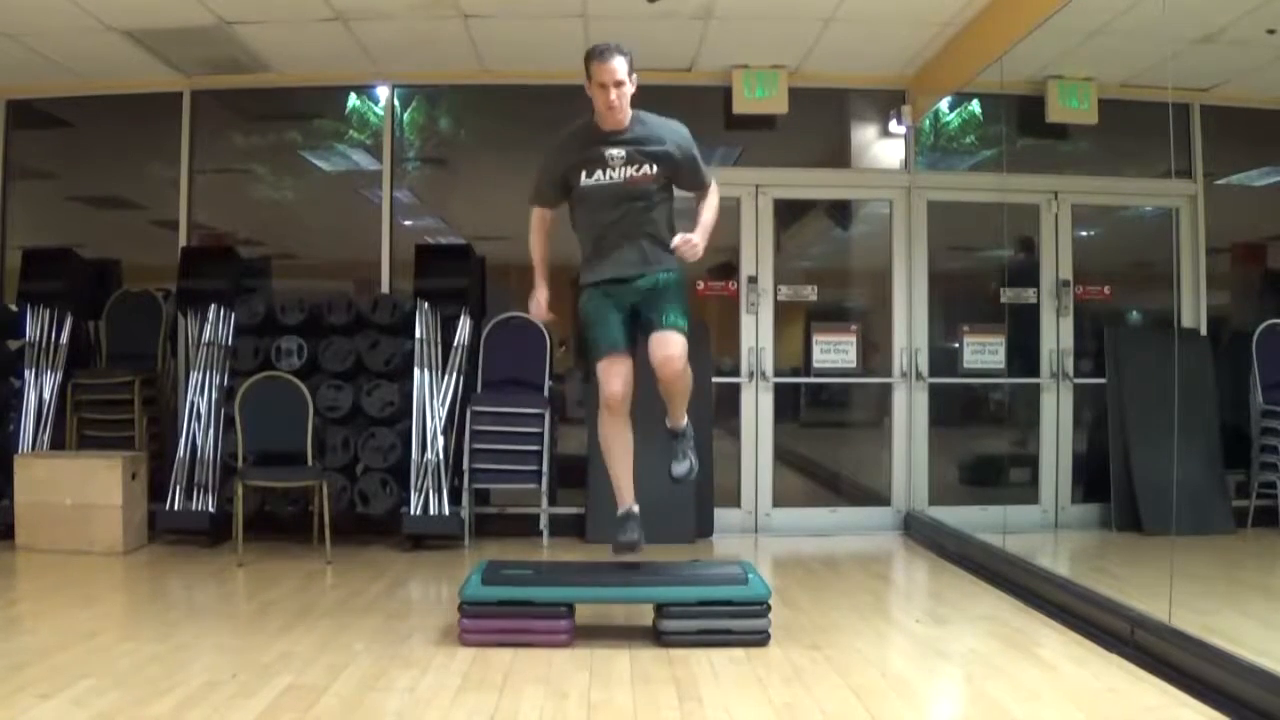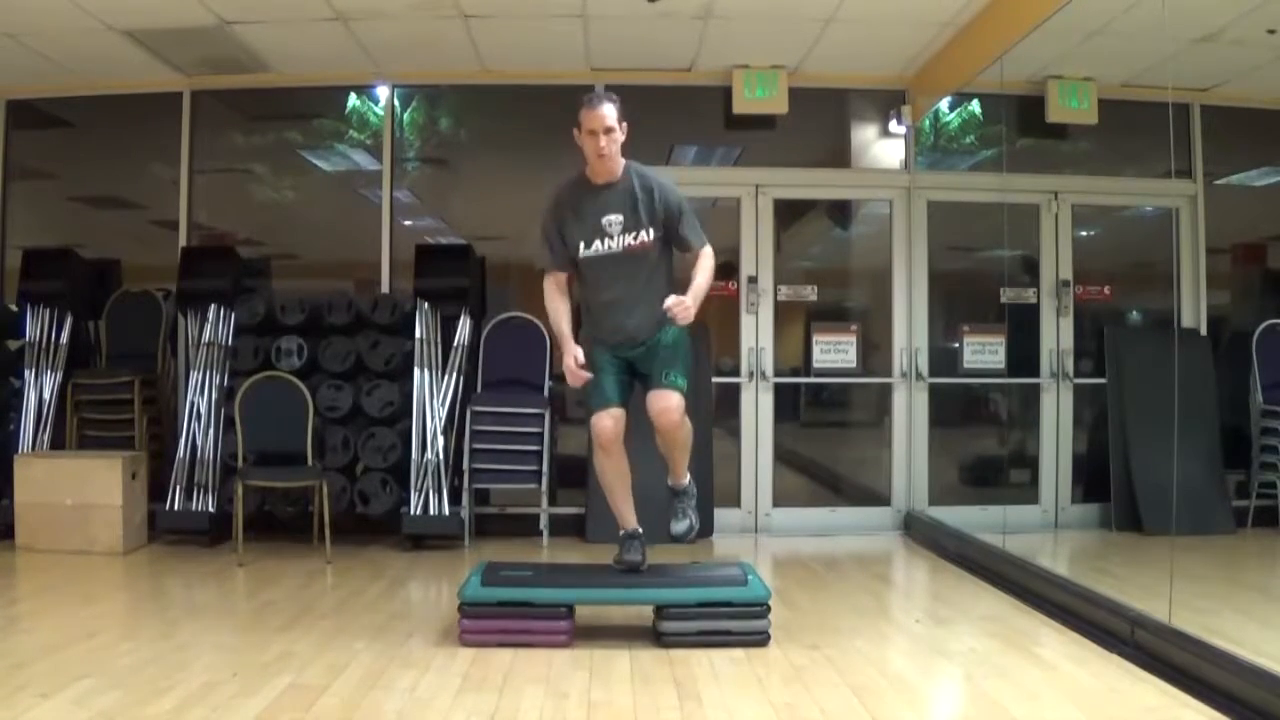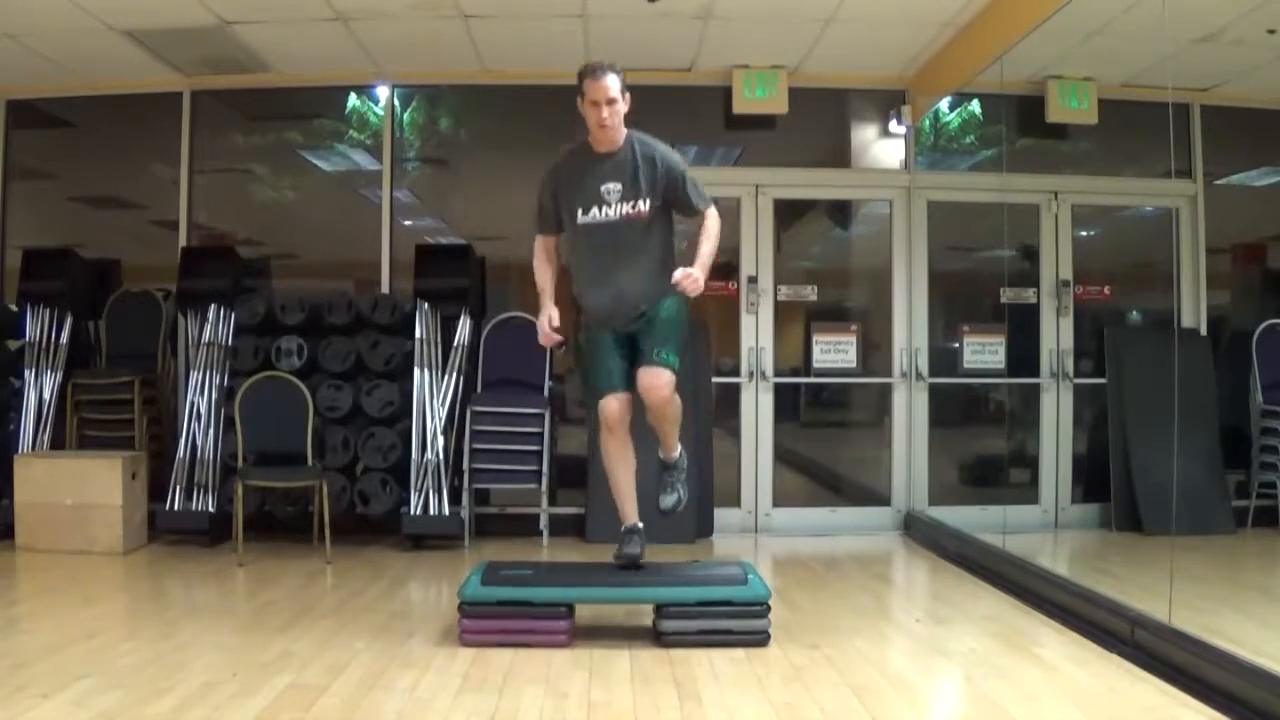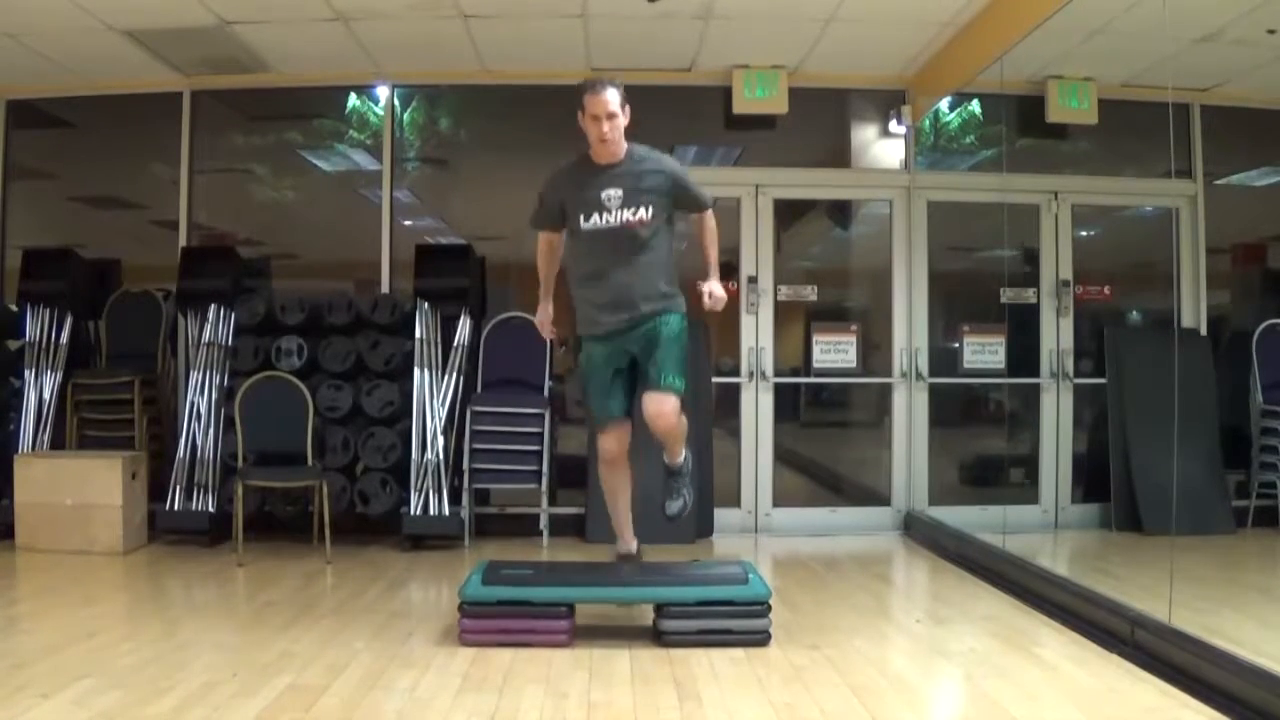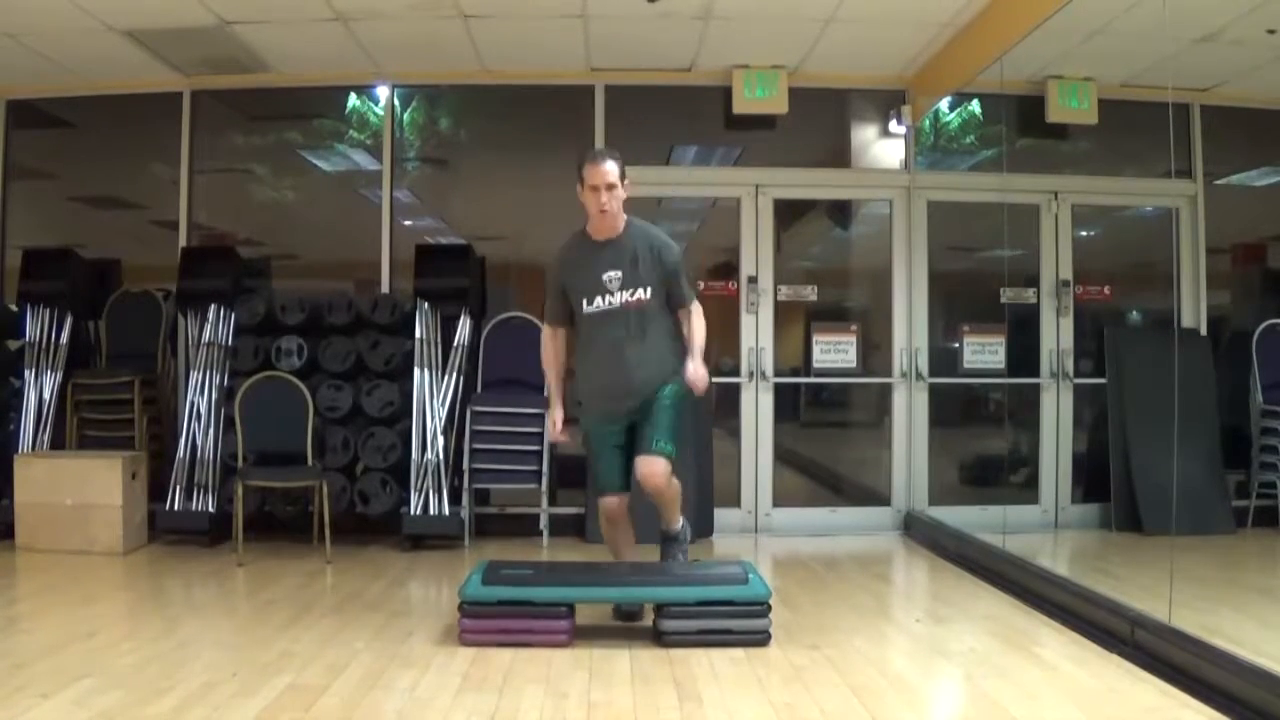
dt=0.2s
person 1, frame 1
left shoulder: (670, 136)
right shoulder: (569, 147)
left elbow: (708, 190)
right elbow: (541, 212)
left wrist: (700, 233)
right wrist: (540, 284)
left hip: (658, 273)
right hip: (601, 284)
left knee: (670, 358)
right knee: (614, 392)
left ankle: (679, 427)
right ankle: (627, 510)
person 1, frame 2
left shoulder: (658, 190)
right shoulder: (565, 204)
left elbow: (703, 253)
right elbow: (555, 282)
left wrist: (693, 298)
right wrist: (567, 343)
left hip: (661, 329)
right hip: (603, 340)
left knee: (667, 412)
right knee: (605, 431)
left ankle: (681, 484)
right ankle: (630, 533)
person 1, frame 3
left shoulder: (659, 159)
right shoulder: (562, 173)
left elbow: (708, 216)
right elbow: (545, 243)
left wrist: (700, 268)
right wrist: (547, 303)
left hip: (658, 303)
right hip: (598, 317)
left knee: (656, 389)
right knee: (612, 414)
left ankle: (672, 458)
right ankle: (630, 525)
person 1, frame 4
left shoulder: (662, 170)
right shoulder: (565, 183)
left elbow: (704, 212)
right elbow: (549, 237)
left wrist: (712, 276)
right wrist: (545, 301)
left hip: (660, 316)
right hip: (599, 330)
left knee: (662, 414)
right knee: (611, 446)
left ankle: (677, 463)
right ankle: (627, 547)
person 1, frame 5
left shoulder: (659, 248)
right shoulder: (567, 260)
left elbow: (689, 309)
right elbow: (553, 335)
left wrist: (695, 359)
right wrist: (555, 404)
left hip: (659, 384)
right hip: (601, 398)
left knee: (652, 474)
right knee: (611, 506)
left ankle: (674, 525)
